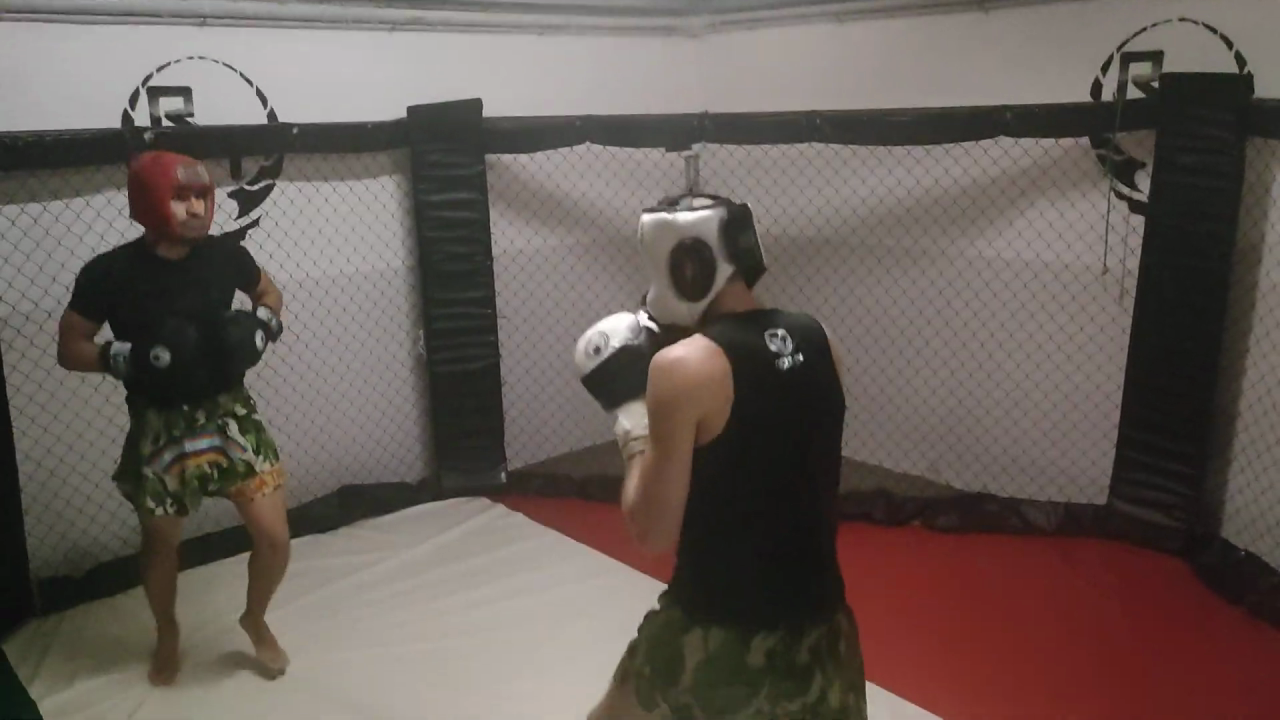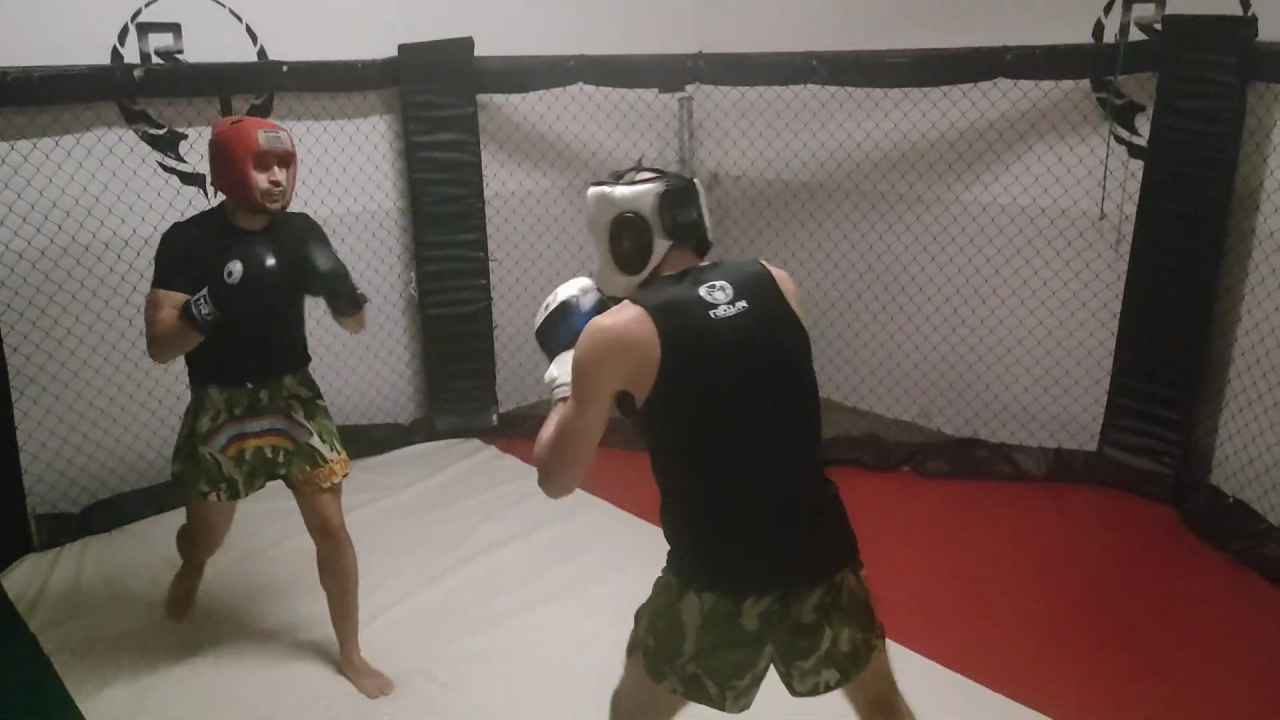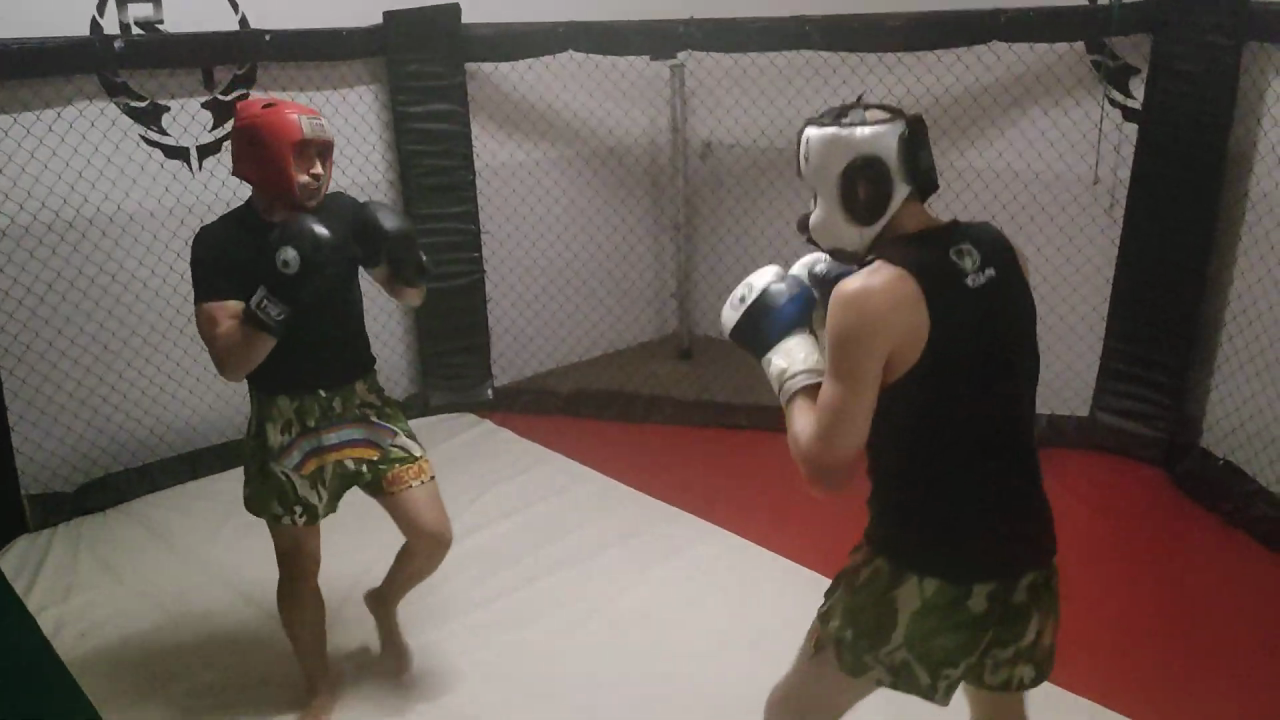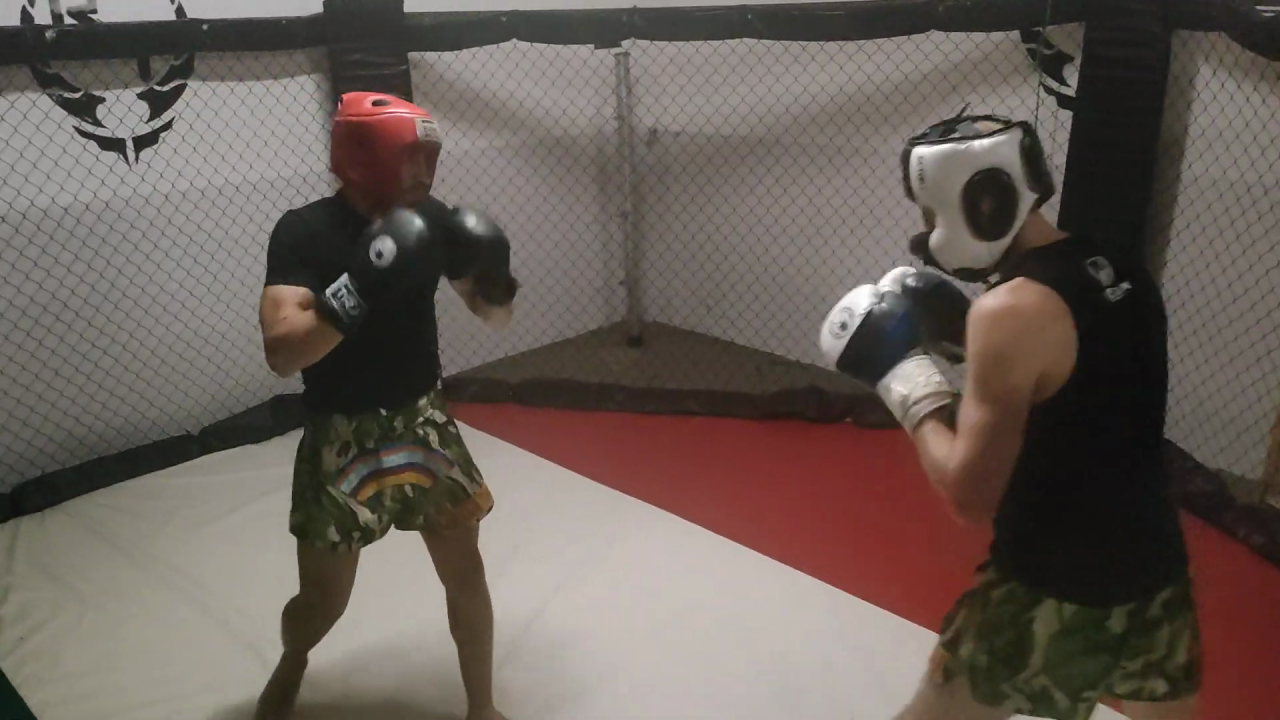
dt=0.5s
person 1, frame 1
left shoulder: (226, 254)
right shoulder: (108, 273)
left elbow: (271, 296)
right elbow: (69, 349)
left wrist: (260, 329)
right wrist: (129, 356)
left hip: (230, 413)
right hip: (161, 426)
left knee: (273, 535)
right knee: (161, 544)
left ankle: (255, 619)
right ankle: (168, 633)
person 1, frame 2
left shoulder: (302, 233)
right shoulder: (187, 241)
left elbow: (356, 326)
right elbow: (160, 345)
left wrist: (343, 293)
right wrist: (216, 299)
left hip: (292, 394)
right hip: (221, 404)
left knee: (331, 528)
right knee: (207, 531)
left ankle: (351, 653)
right ankle: (190, 572)
person 1, frame 3
left shoulder: (343, 213)
right shoulder: (219, 245)
left elbow: (407, 297)
right elbow: (230, 361)
left wrist: (407, 260)
right wrist: (278, 294)
left hip: (363, 400)
right hip: (286, 421)
left knee: (434, 533)
right knee: (299, 566)
left ankle: (384, 602)
person 1, frame 4
left shoulder: (431, 221)
right shoulder: (304, 233)
left elbow: (494, 315)
right elbow: (281, 351)
left wrist: (495, 278)
right wrist: (361, 288)
left hip: (424, 422)
right hip: (341, 438)
left knee: (465, 575)
right knee: (323, 598)
right ankle: (290, 667)
person 2, frame 1
left shoulder: (682, 366)
right shoulder: (814, 337)
left elbow: (652, 531)
left wrist: (633, 415)
left hip: (713, 627)
right hip: (814, 617)
person 2, frame 2
left shoulder: (616, 332)
right shoulder: (774, 284)
left elbow: (556, 477)
left wrist: (569, 365)
left hip: (716, 584)
right hip: (820, 559)
person 2, frame 3
left shoulder: (868, 296)
right shoulder: (1000, 253)
left elbow: (830, 469)
left wrist: (788, 351)
left hip: (926, 569)
right hip: (1022, 550)
person 2, frame 4
left shoulder: (1009, 310)
right shoulder: (1120, 268)
left elbow: (971, 494)
left wrist: (906, 372)
right wrist: (965, 336)
left hip: (1053, 592)
right hip: (1153, 572)
